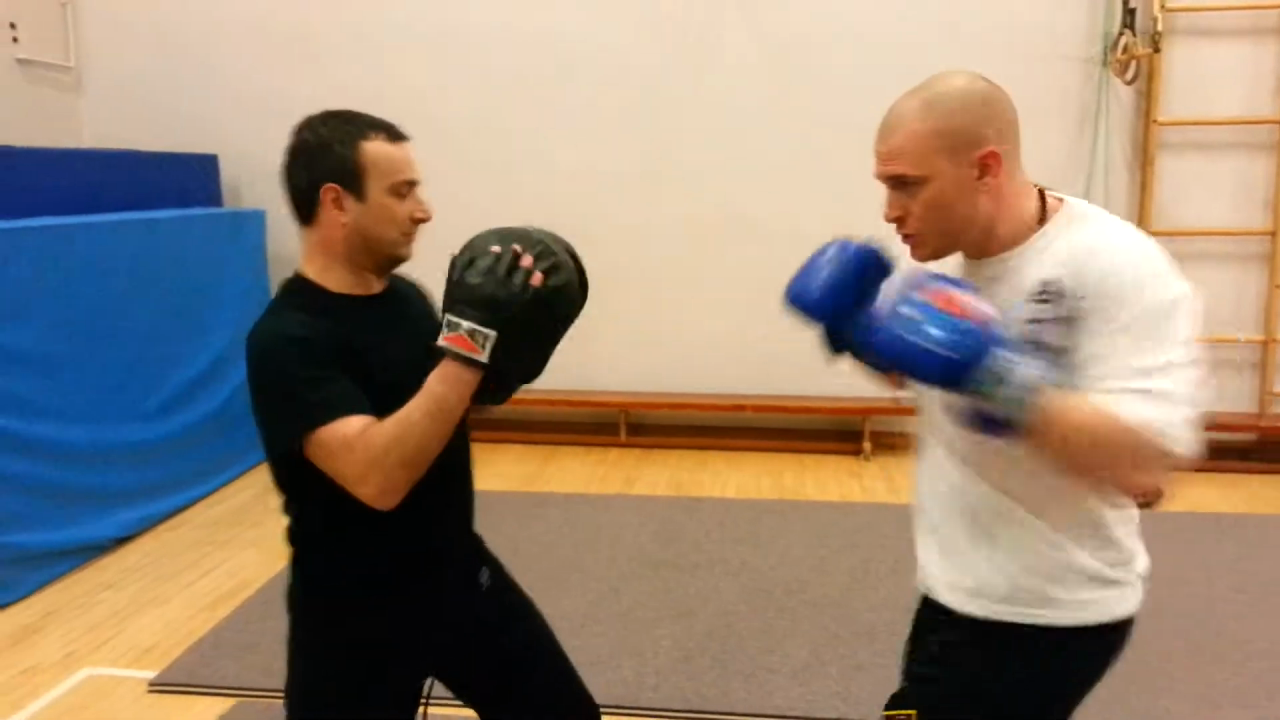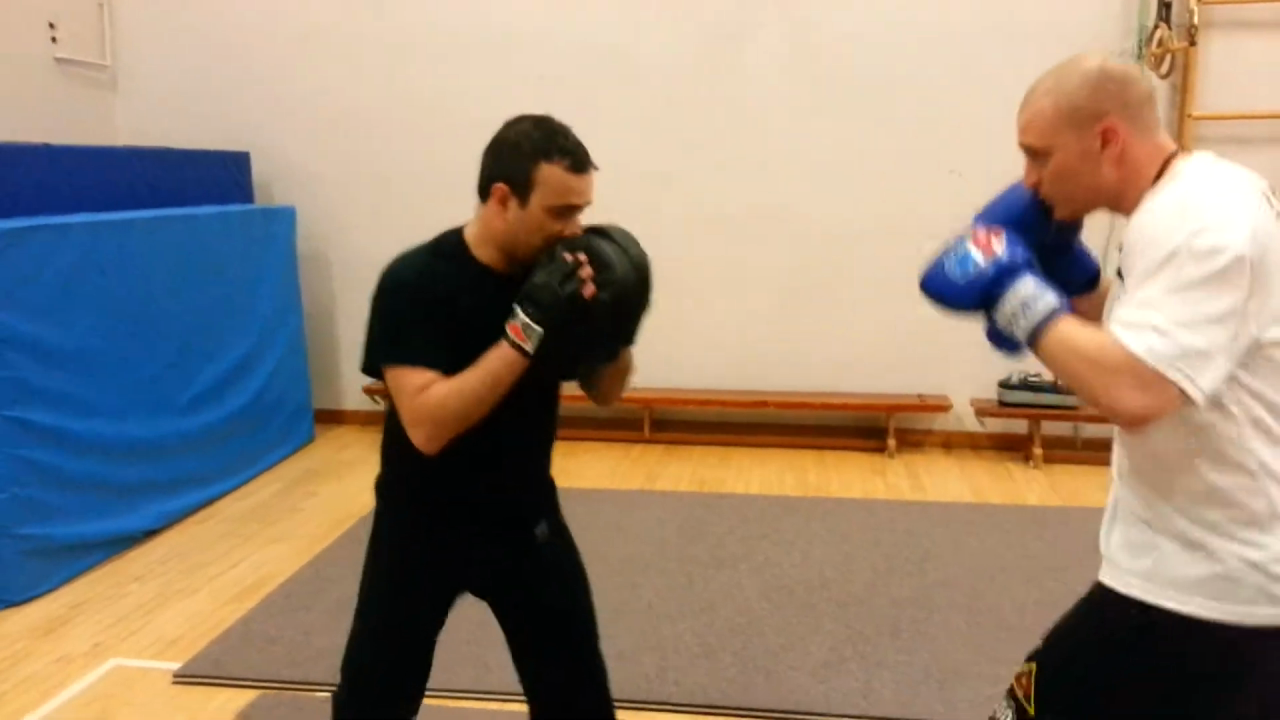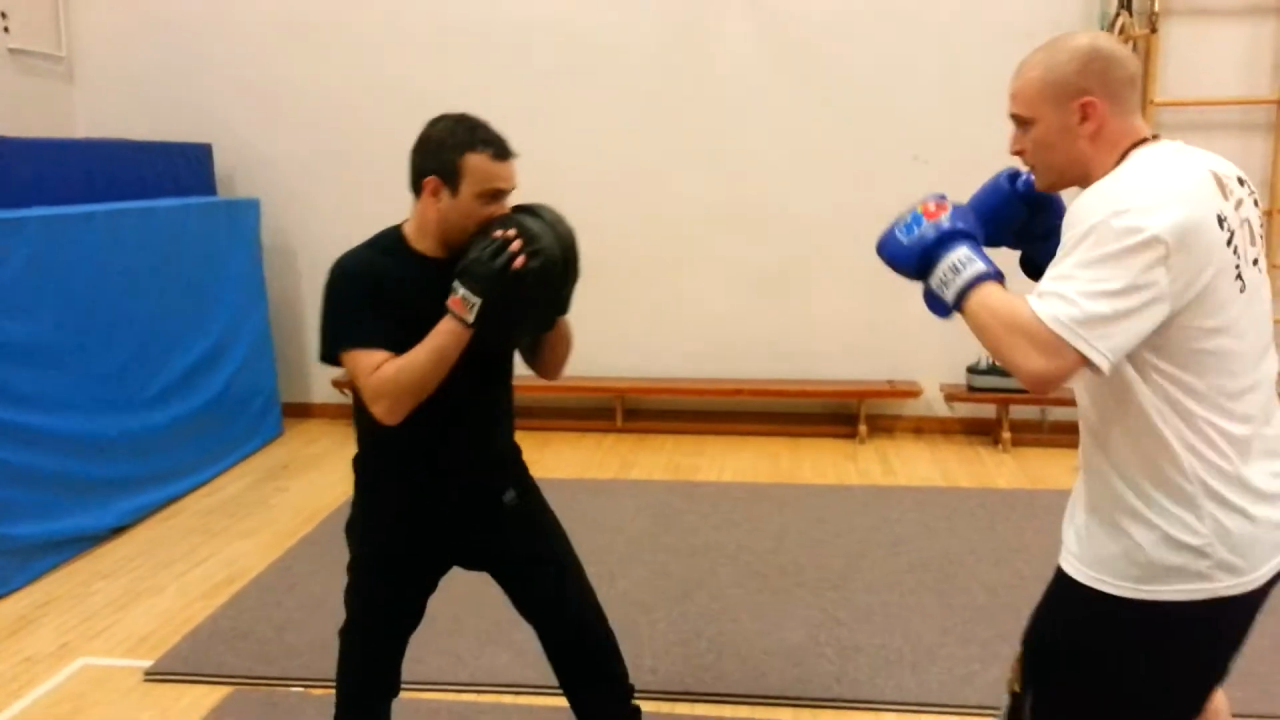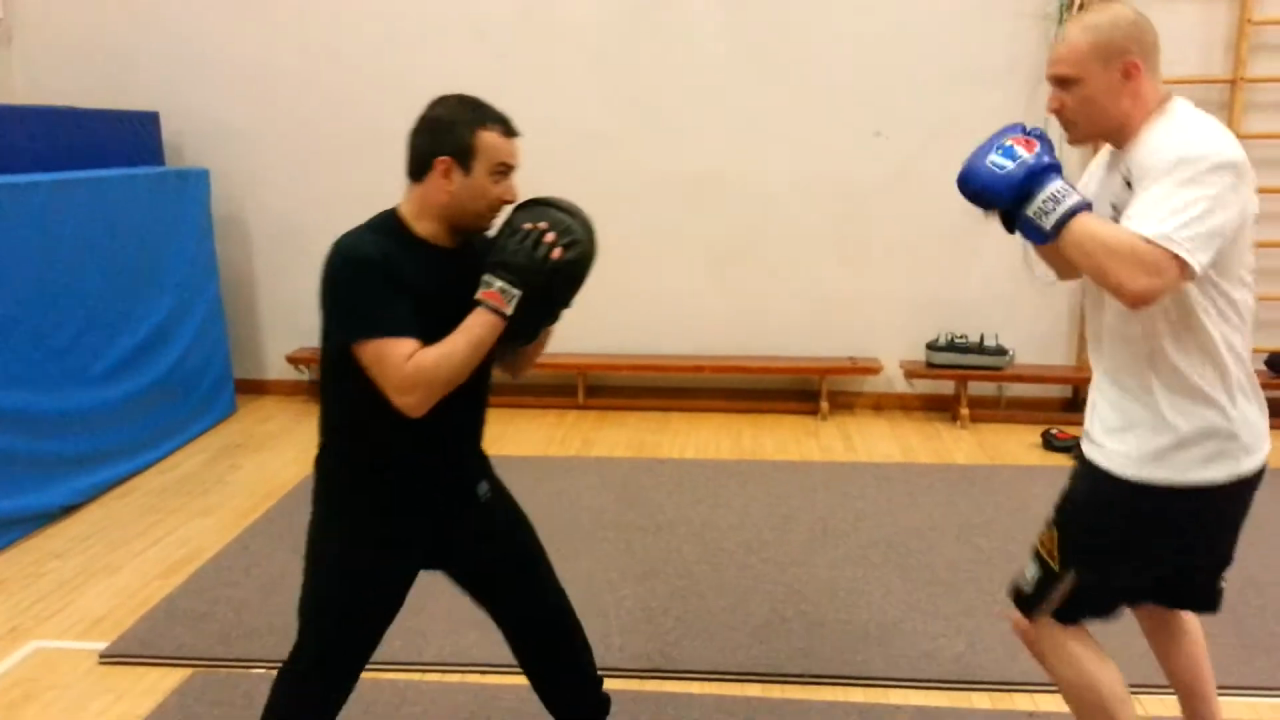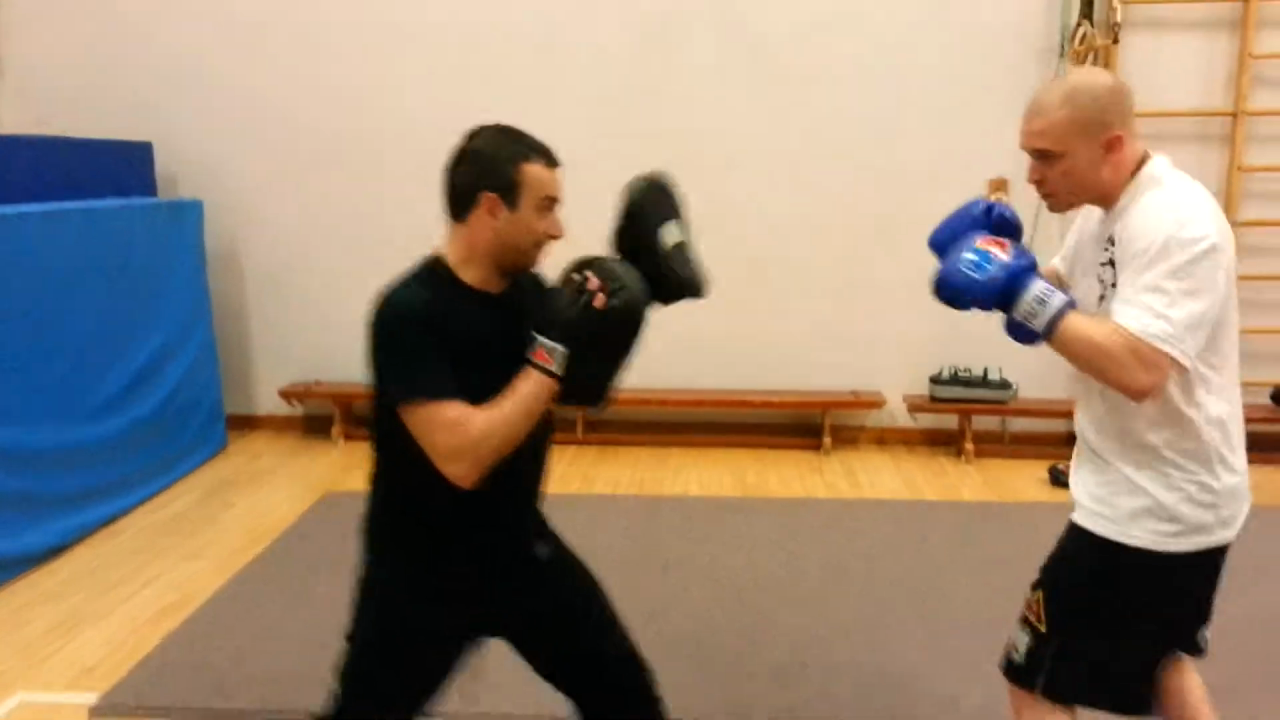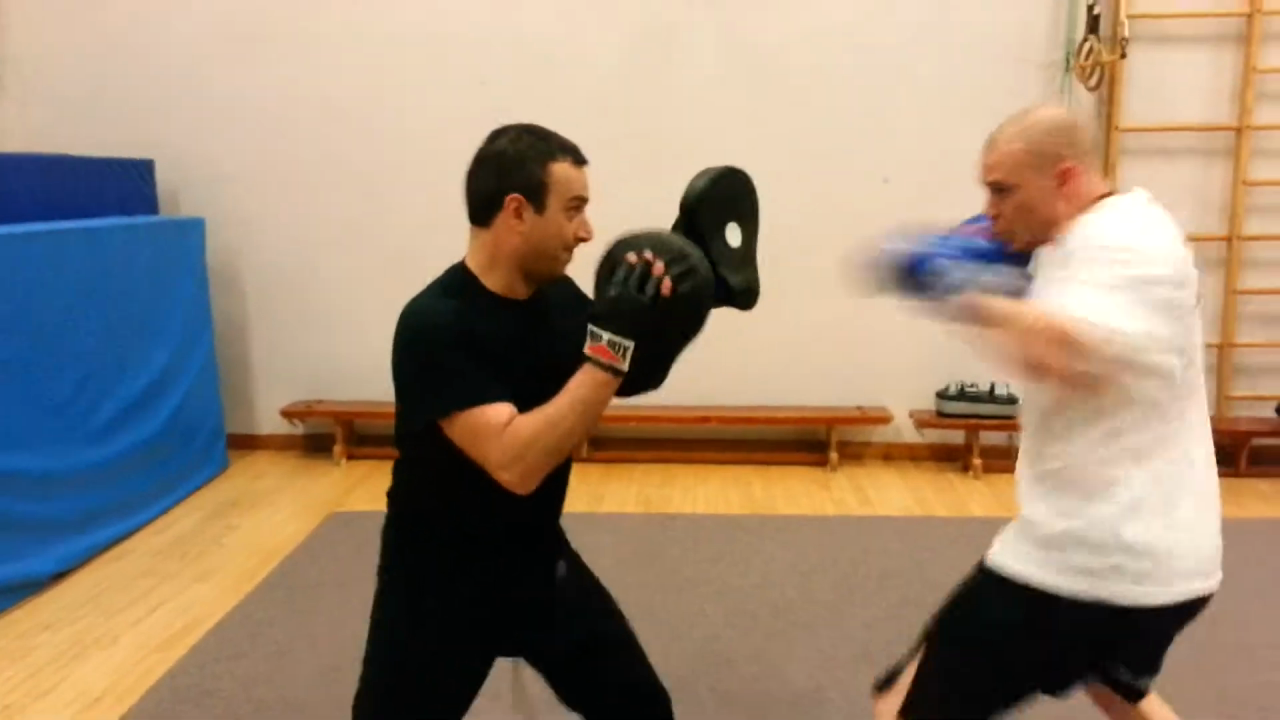
dt=0.5s
person 1, frame 1
left shoulder: (1117, 270)
right shoulder: (939, 251)
left elbow: (1144, 465)
left wrist: (1004, 369)
right wrist: (861, 318)
left hip: (1050, 602)
right hip: (973, 579)
person 1, frame 2
left shoulder: (1194, 222)
right shoulder: (1196, 199)
left elbow: (1133, 391)
right elbow: (1137, 351)
left wrist: (1019, 296)
right wrist: (1060, 266)
left hip: (1197, 586)
person 1, frame 3
left shoulder: (1129, 207)
right shoulder: (1209, 175)
left elbow: (1040, 357)
left wrist: (952, 261)
right wrist: (1048, 241)
left hip: (1157, 548)
person 1, frame 4
left shoulder: (1198, 153)
right shoulder: (1122, 155)
left elbow: (1137, 277)
right elbow: (1083, 259)
left wrist: (1043, 192)
right wrist: (1027, 197)
left hip: (1172, 454)
right hip: (1175, 441)
left knee: (1042, 617)
right knee: (1159, 598)
person 1, frame 5
left shoulder: (1177, 225)
right shoulder: (1111, 207)
left elbow: (1136, 369)
right elbow: (1072, 309)
left wrist: (1021, 290)
right wrist: (1003, 272)
left hip: (1156, 515)
right hip: (1164, 501)
right knee: (1153, 658)
person 1, frame 6
left shoulder: (1126, 239)
right shoulder: (1073, 247)
left elbow: (1067, 358)
right elbow: (1044, 354)
left wrist: (962, 292)
right wrist: (999, 295)
left hip: (1070, 565)
person 2, frame 1
left shoulder: (403, 298)
right shoulder: (290, 339)
left elbow: (473, 396)
right elbow: (377, 478)
left wrist: (514, 332)
left hip: (463, 575)
right hip: (356, 612)
person 2, frame 2
left shoulder: (555, 273)
right shoulder: (414, 283)
left elbow: (605, 391)
right elbow: (428, 425)
right wrist: (526, 328)
left hip: (526, 519)
right hip: (423, 527)
person 2, frame 3
left shoulder: (496, 259)
right shoulder: (364, 274)
left elbow: (548, 365)
right elbow: (387, 399)
left wrist: (551, 301)
right wrist: (466, 303)
left hip: (496, 486)
right hip: (400, 501)
left knee: (580, 628)
right knee: (370, 650)
person 2, frame 4
left shoulder: (480, 249)
right shoulder: (365, 259)
left elbow: (514, 359)
right elbow: (413, 389)
right wrist: (499, 295)
left hip: (462, 484)
right hip: (367, 502)
left knee: (548, 623)
right knee: (324, 664)
person 2, frame 5
left shoulder: (526, 290)
right shoulder: (412, 313)
right elbow: (462, 457)
right wrist: (551, 354)
left hip: (519, 545)
right hip: (422, 568)
person 2, frame 6
left shoulder: (556, 296)
right shoulder: (435, 326)
left elbow: (627, 376)
right elbow: (516, 462)
left wrist: (668, 301)
left hip: (540, 565)
right hip: (440, 588)
